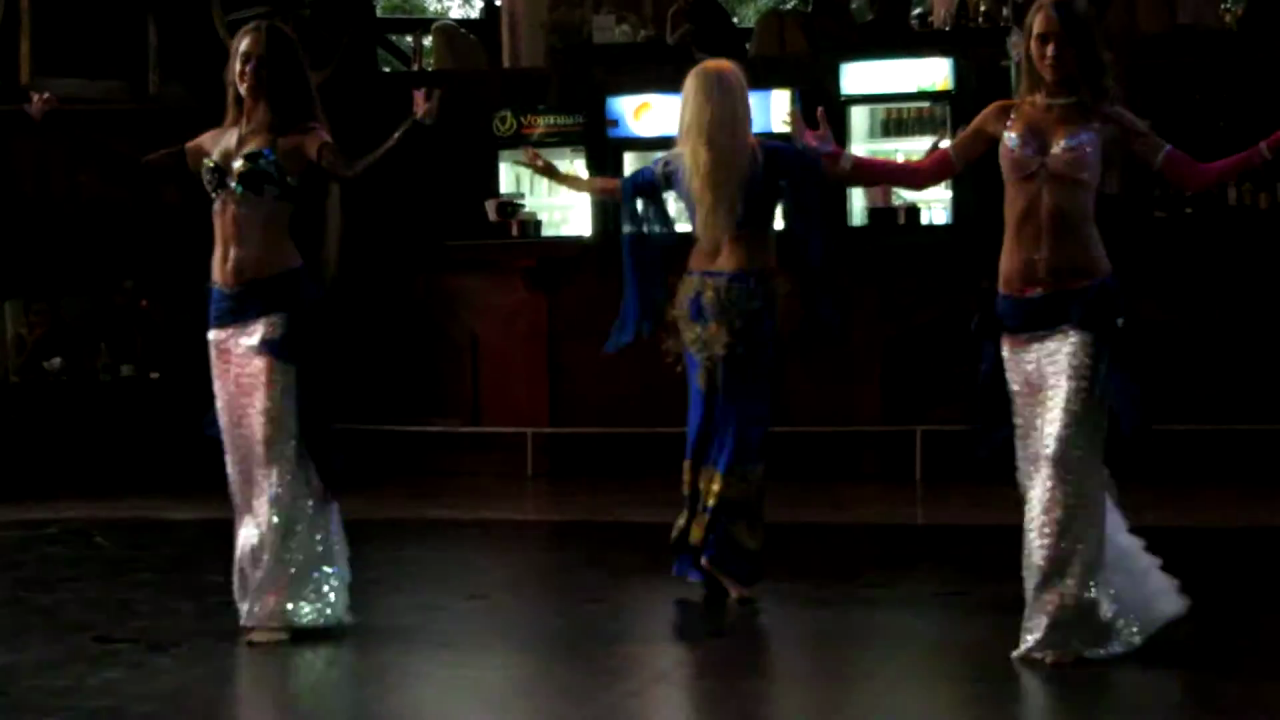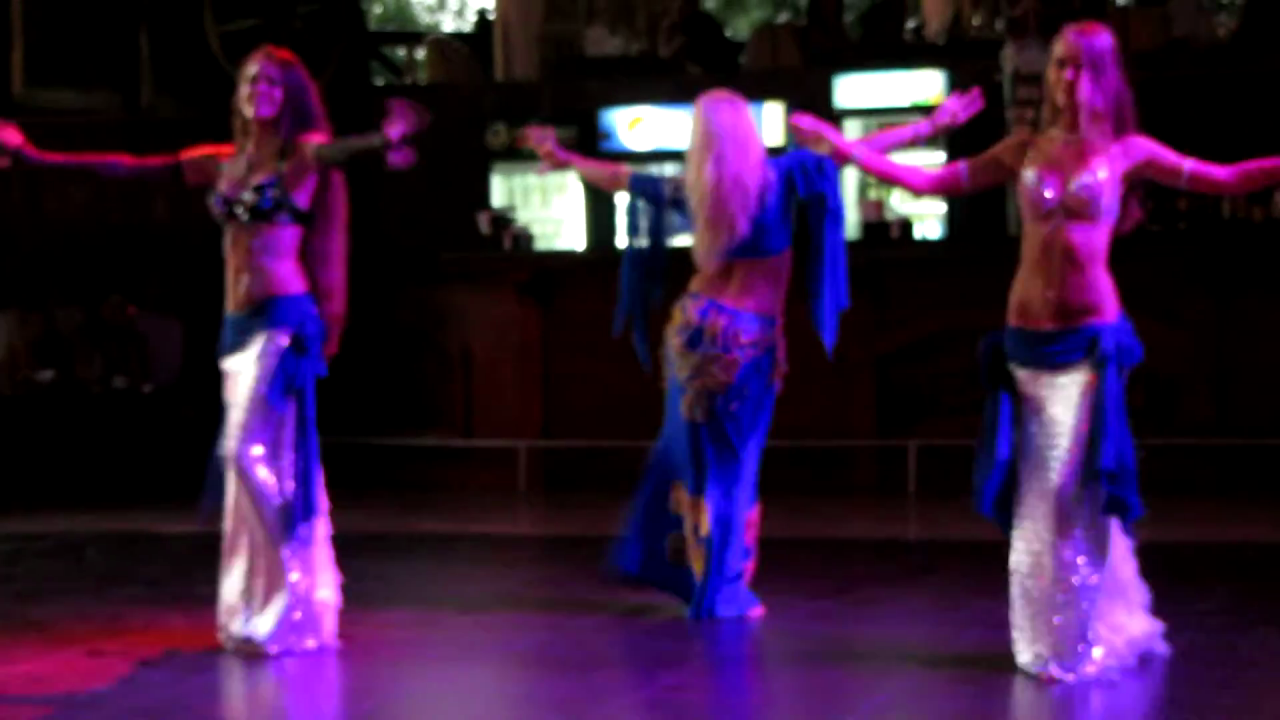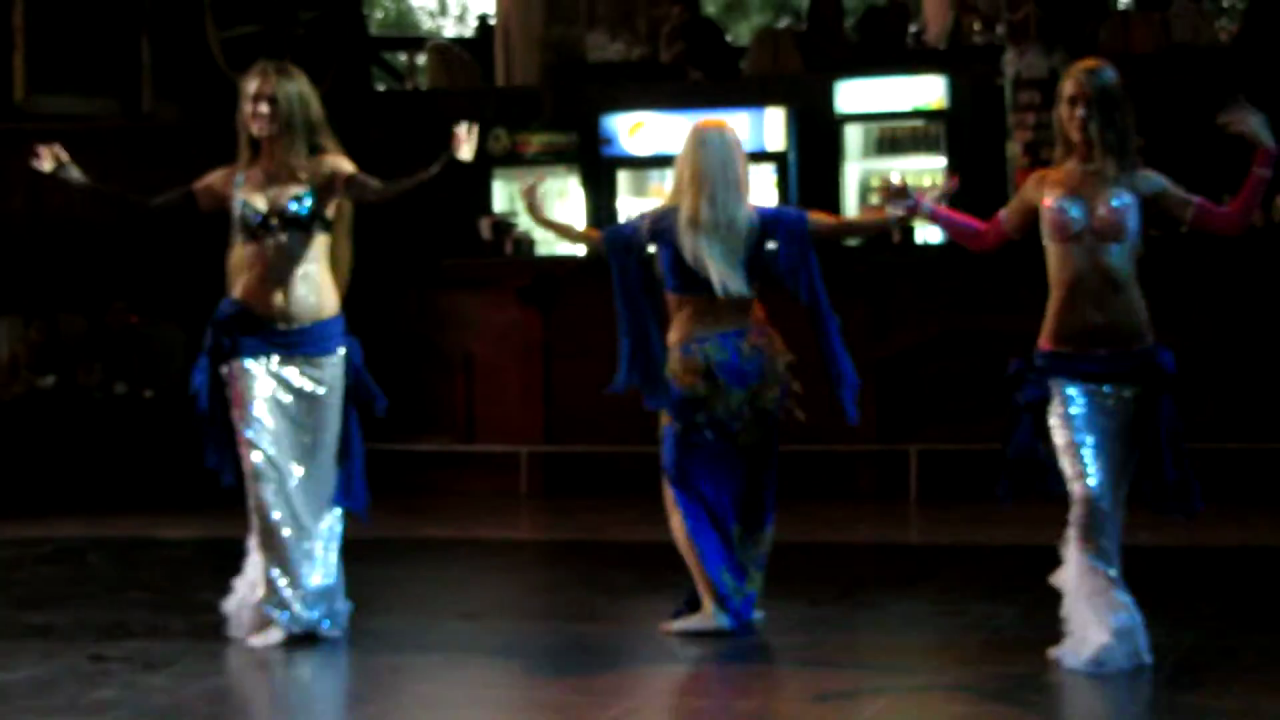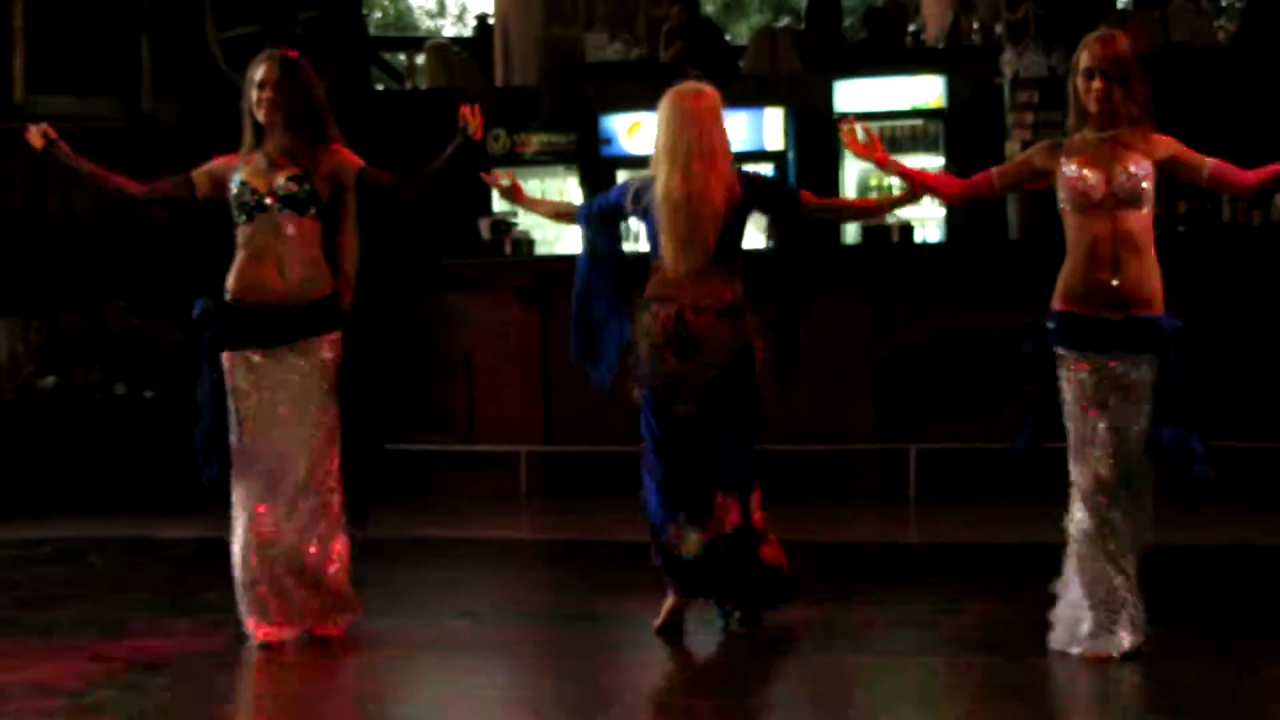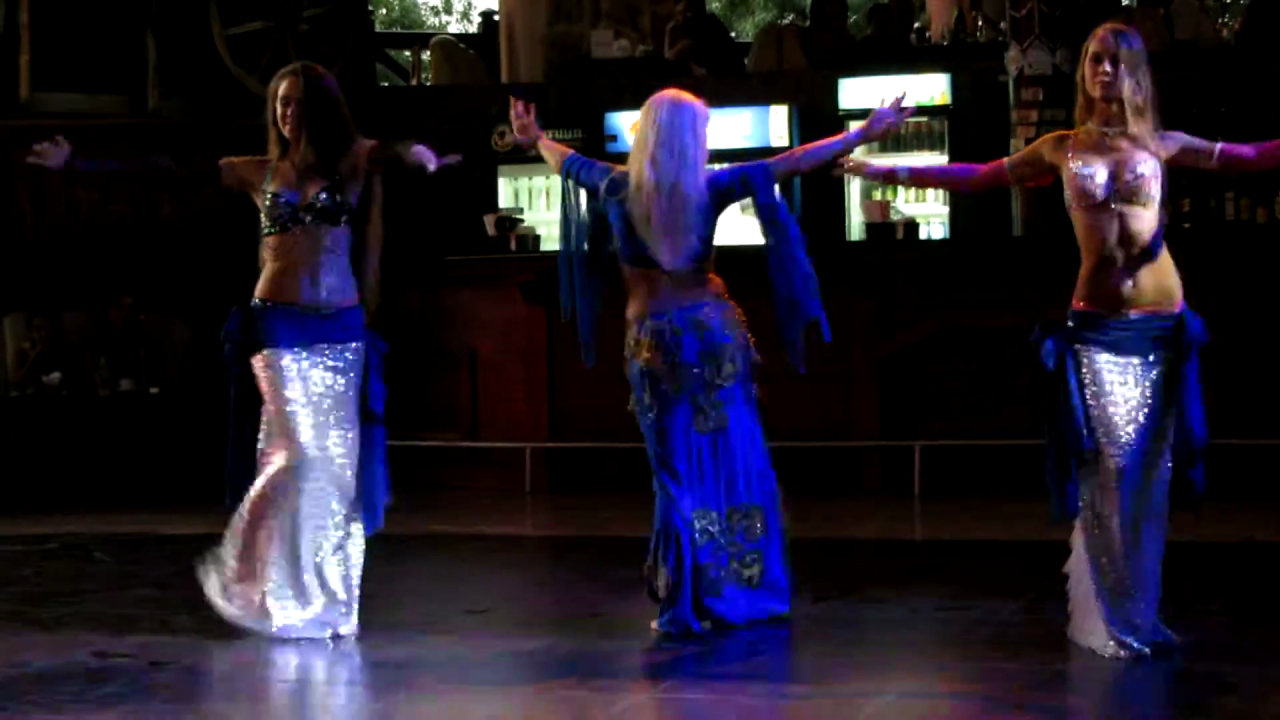
dt=0.7s
person 1, frame 1
left shoulder: (1106, 120)
right shoulder: (1003, 116)
left elbow: (1192, 176)
right elbow: (923, 173)
right wrist: (840, 159)
left hip: (1082, 305)
right hip: (1017, 310)
left knee: (1064, 457)
right knee: (1041, 460)
left ankle: (1063, 622)
right ankle: (1095, 603)
person 1, frame 2
left shoulder: (1127, 150)
right shoulder: (1023, 149)
left elbow: (1223, 180)
right elbow: (932, 183)
right wrist: (848, 150)
left hip: (1092, 339)
right hip: (1028, 341)
left knee: (1077, 485)
right knee: (1040, 494)
left ankle: (1082, 642)
right ankle: (1048, 639)
person 1, frame 3
left shoulder: (1140, 183)
right shoulder: (1043, 186)
left elbow: (1228, 222)
right elbow: (987, 238)
right wrist: (923, 204)
left hip: (1132, 358)
right hip: (1065, 361)
left knee: (1111, 498)
right knee: (1090, 495)
left ankle: (1099, 615)
right ankle: (1106, 631)
person 1, frame 4
left shoulder: (1155, 147)
right shoulder: (1054, 154)
right elbow: (964, 190)
right wrist: (890, 164)
left hip: (1145, 326)
right hip: (1079, 325)
left knee: (1132, 473)
right knee: (1096, 471)
left ankle: (1116, 613)
right ankle: (1099, 620)
person 1, frame 5
left shoulder: (1159, 144)
right shoulder: (1060, 148)
right elbow: (977, 177)
right wrist: (894, 173)
left hip: (1161, 322)
right hip: (1096, 325)
left knee: (1148, 469)
right knee: (1106, 469)
left ankle: (1135, 612)
right ankle: (1112, 618)
person 2, frame 1
left shoulder: (303, 137)
right shoulder: (218, 140)
left elbow: (351, 173)
right elbow: (138, 166)
left wrist: (411, 128)
left hip: (280, 303)
right hip: (228, 307)
left knee: (276, 447)
right knee: (245, 450)
left ankle: (293, 597)
right ankle: (270, 590)
person 2, frame 2
left shoulder: (303, 151)
right shoulder: (219, 161)
left elbow: (334, 152)
right elbow: (130, 166)
left wrist: (386, 140)
left hip: (282, 320)
right hip: (240, 325)
left knee: (259, 458)
right knee: (248, 462)
left ankle: (288, 615)
right ankle: (263, 612)
person 2, frame 3
left shoulder: (325, 169)
right shoulder: (231, 180)
left elbow: (385, 194)
right elbow: (149, 209)
left wrist: (450, 163)
right wrist: (76, 176)
left hip: (318, 337)
right hip: (253, 338)
left knee: (316, 475)
right knee: (268, 470)
left ankle: (316, 600)
right ankle: (281, 603)
person 2, frame 4
left shoulder: (329, 160)
right shoulder: (230, 168)
left elbow: (405, 190)
right elbow: (144, 196)
left wrist: (461, 145)
right wrist: (62, 154)
left hip: (312, 324)
right hip: (245, 325)
left knee: (311, 463)
right knee: (257, 467)
left ankle: (324, 605)
right ankle: (269, 608)
person 2, frame 5
left shoulder: (354, 161)
right shoulder: (258, 172)
left elbow: (399, 153)
left wrist: (421, 153)
right wrist: (77, 163)
left hip: (342, 328)
right hip: (279, 326)
left knee: (334, 464)
right knee: (297, 457)
left ankle: (320, 601)
right ankle: (265, 595)
person 3, frame 1
left shoulder: (679, 162)
right shoulder: (766, 155)
left elbow: (616, 188)
left wrist: (558, 176)
left hip: (699, 295)
right hip: (748, 295)
left knee: (707, 426)
right knee: (742, 430)
left ankle: (697, 552)
right ankle: (729, 564)
person 3, frame 2
left shoulder: (689, 187)
right shoulder: (778, 175)
left elbow: (616, 177)
right elbow: (859, 149)
left wrist: (561, 155)
right wrist: (933, 123)
left hip: (695, 323)
right hip: (749, 336)
left knee: (686, 447)
right knee: (734, 461)
left ankle: (657, 562)
right ankle: (724, 590)
person 3, frame 3
left shoulder: (665, 222)
right shoulder: (758, 219)
left elbow: (595, 243)
right elbow: (842, 229)
left wrist: (541, 216)
right wrist: (902, 215)
left hip: (694, 361)
right hip: (754, 358)
left knee: (689, 487)
right knee: (750, 485)
left ankle: (716, 605)
right ankle: (743, 597)
person 3, frame 4
left shoulder: (645, 189)
right shoulder: (740, 186)
left elbow: (578, 213)
right elbow: (826, 210)
left wrist: (519, 199)
right wrist: (898, 200)
left hip: (661, 329)
right hip: (724, 328)
left knee: (670, 461)
right knee: (730, 459)
left ankle: (682, 580)
right ankle: (744, 592)
person 3, frame 5
left shoulder: (615, 186)
right shoulder: (710, 187)
left elbow: (564, 159)
right elbow: (790, 163)
left wrist: (534, 136)
right wrist: (865, 133)
left hip: (653, 339)
right hip: (714, 327)
left knee: (678, 474)
right knee: (738, 460)
left ankle: (683, 609)
right ankle: (751, 594)
